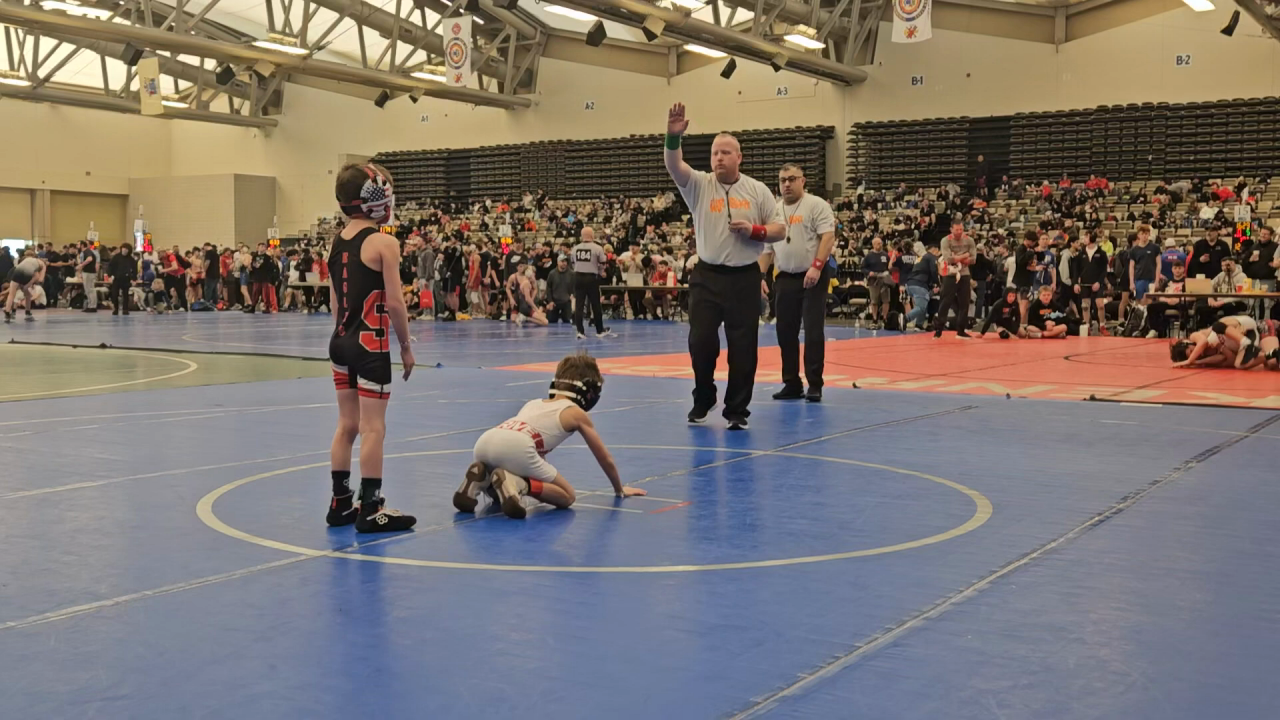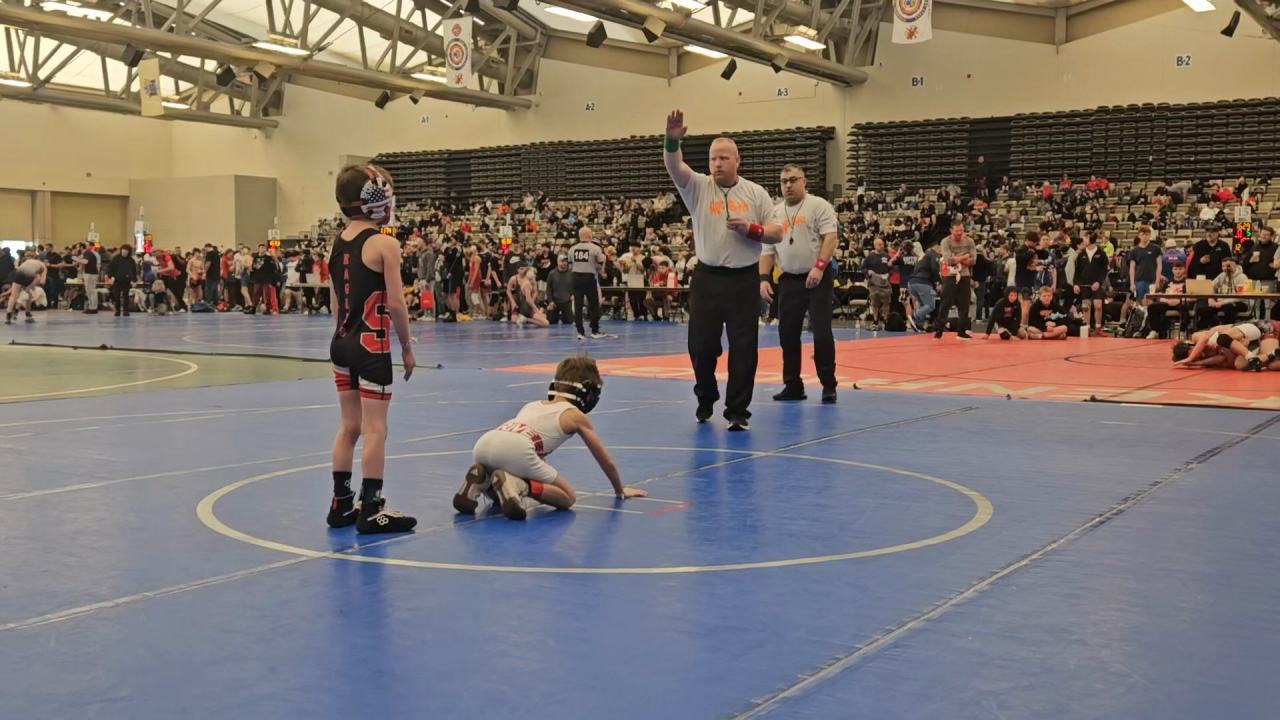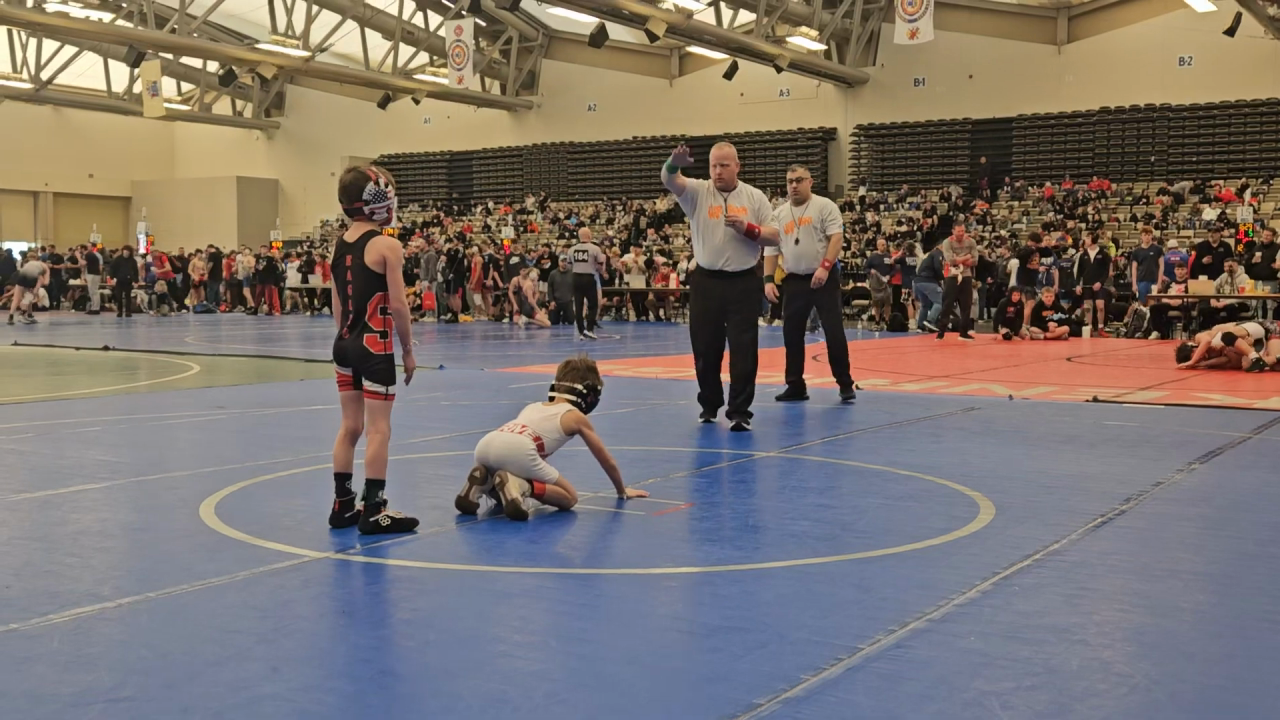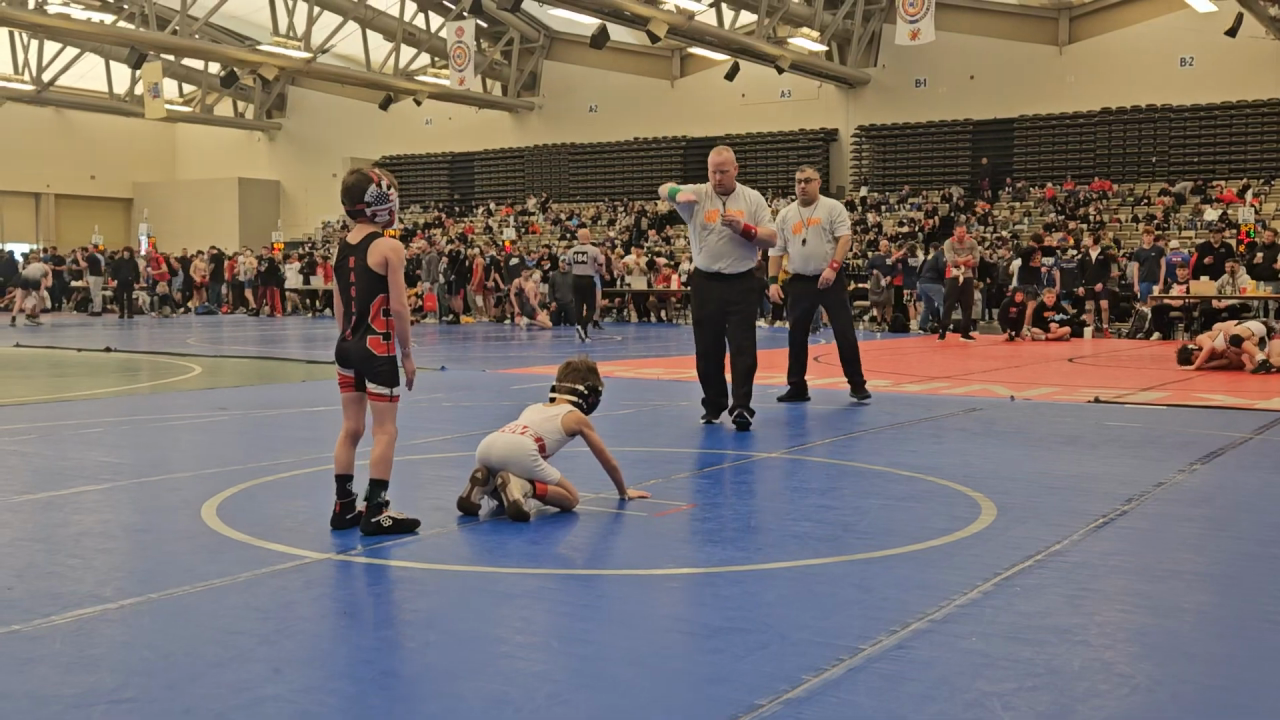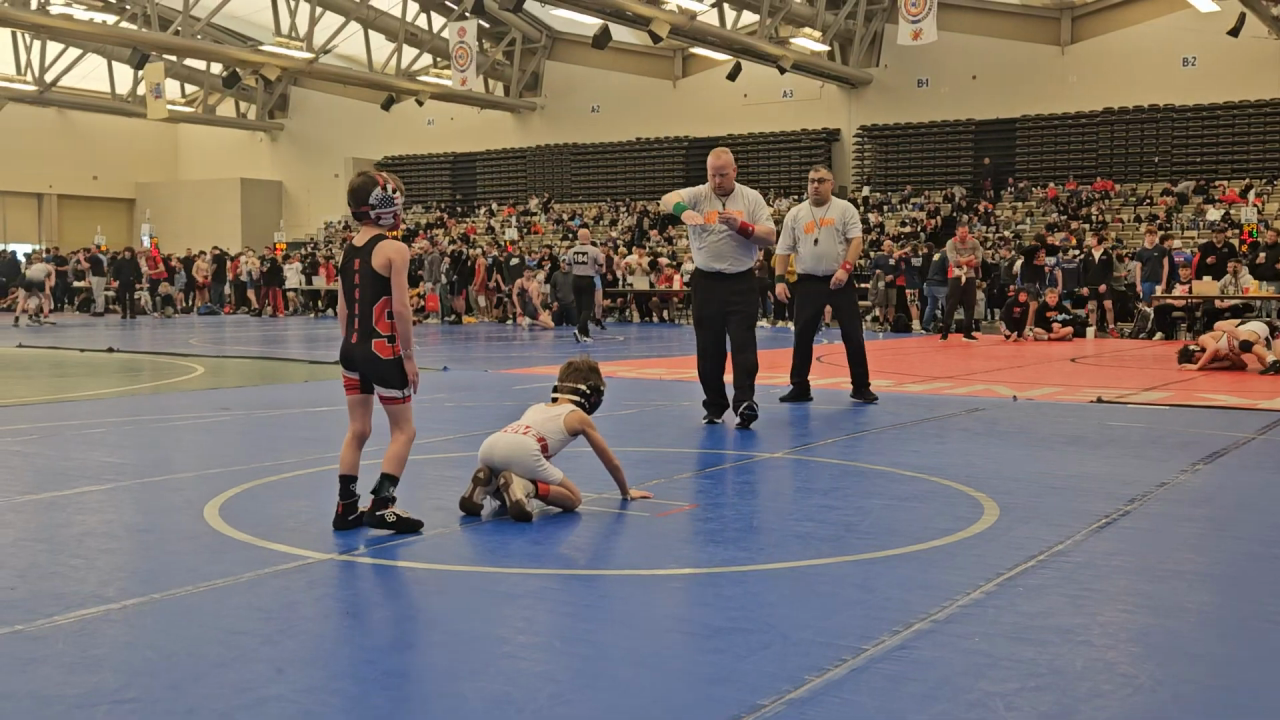
dt=0.1s
person 1, frame 1
left shoulder: (337, 243)
right shoulder: (383, 243)
left elbow: (336, 301)
right elbow: (394, 302)
right wrist: (406, 346)
left hip: (340, 342)
right hip: (369, 343)
left knee: (347, 425)
right knee: (372, 428)
left ankle: (341, 504)
right ankle: (371, 509)
person 1, frame 2
left shoulder: (337, 245)
right shoulder: (384, 245)
left elbow: (336, 303)
right elbow: (395, 303)
right wrist: (407, 347)
left hip: (341, 343)
right hip: (371, 344)
left knee: (350, 427)
right knee: (374, 429)
left ankle: (341, 505)
right ankle: (372, 510)
person 1, frame 3
left shoulder: (340, 245)
right shoulder: (387, 245)
left elbow: (337, 305)
right elbow: (397, 304)
right wrist: (408, 349)
left hip: (344, 345)
right hip: (374, 346)
left knee: (351, 427)
right knee: (378, 430)
left ankle: (343, 506)
right ankle: (374, 510)
person 1, frame 4
left shoulder: (342, 247)
right shoulder: (389, 247)
left elbow: (339, 307)
right elbow: (398, 306)
right wrist: (407, 353)
left hip: (346, 346)
right hip: (376, 347)
left knee: (351, 429)
right knee: (385, 431)
left ankle: (344, 508)
right ankle: (376, 511)
person 1, frame 5
left shoulder: (348, 249)
right shoulder: (395, 249)
left elbow: (343, 308)
right elbow: (401, 308)
right wrist: (409, 356)
left hip: (351, 349)
right hip: (382, 350)
left knee: (358, 431)
right knee: (402, 431)
left ankle: (346, 507)
right ankle: (382, 503)
person 2, frame 1
left shoulder: (757, 190)
right shoulder: (698, 186)
left elbow: (780, 230)
right elbow: (674, 167)
left wrist: (753, 230)
right wrist: (673, 136)
left hip: (743, 279)
right hip: (706, 277)
left knee: (742, 347)
right knee: (701, 342)
left ankle: (737, 411)
right ankle: (703, 401)
person 2, frame 2
left shoulder: (756, 193)
right shoulder: (697, 187)
left elbow: (776, 233)
right elbow: (674, 167)
left wrist: (751, 229)
right wrist: (672, 140)
left hip: (743, 281)
right hip: (706, 278)
left knee: (743, 349)
right knee: (701, 344)
left ankle: (737, 411)
right ankle: (706, 398)
person 2, frame 3
left shoulder: (755, 197)
right shoulder: (699, 192)
left elbow: (774, 236)
right elbow: (669, 180)
left wrist: (747, 227)
right wrist: (675, 162)
left hip: (743, 283)
right hip: (706, 282)
left knee: (743, 349)
right knee: (705, 348)
left ankle: (739, 411)
right ankle: (710, 403)
person 2, frame 4
left shoulder: (752, 198)
right shoulder: (696, 196)
left elbow: (771, 238)
right elbow: (664, 191)
left wrist: (743, 228)
right wrist: (677, 193)
left hip: (741, 285)
right hip: (705, 284)
left knee: (743, 348)
right knee: (707, 350)
left ankle: (741, 407)
right ankle: (714, 405)
person 2, frame 5
left shoulder: (751, 198)
right shoulder: (697, 196)
left elbow: (770, 237)
right elbow: (667, 201)
left wrist: (740, 225)
right wrist: (683, 210)
left hip: (741, 283)
right hip: (706, 283)
left knee: (743, 345)
right knee: (708, 348)
left ankle: (744, 404)
right ankle: (715, 406)
person 3, frame 1
left shoulder: (817, 205)
left elbow: (828, 236)
right elbow: (766, 248)
left wrist: (816, 267)
left hip: (814, 277)
right hip: (786, 278)
left knee: (814, 330)
right knee: (785, 332)
left ankle: (815, 383)
right ankle: (792, 384)
person 3, frame 2
left shoulder: (819, 206)
right shoulder: (774, 213)
left elbow: (831, 237)
right elbow: (768, 250)
left wrist: (819, 267)
right wrist: (764, 279)
left hip: (817, 277)
right hip: (789, 279)
left knee: (822, 330)
right knee: (787, 333)
left ankle: (828, 384)
right ankle: (793, 385)
person 3, frame 3
left shoulder: (825, 206)
right shoulder: (779, 214)
left elbow: (836, 237)
right elbow: (772, 250)
left wrist: (825, 266)
right wrist: (768, 280)
left hip: (824, 277)
right hip: (794, 280)
left knee: (834, 331)
right knee: (792, 334)
left ankle: (845, 383)
right ankle: (795, 386)
person 3, frame 4
left shoulder: (833, 208)
right shoulder: (785, 215)
left elbow: (845, 238)
right elbow: (776, 251)
left wrist: (832, 267)
right wrist: (773, 281)
left hip: (831, 279)
right hip: (799, 281)
left knee: (844, 332)
right knee: (796, 335)
left ankle: (857, 384)
right ankle: (797, 387)
person 3, frame 5
left shoulder: (845, 209)
right shoulder: (796, 214)
left elbow: (855, 241)
right elbow: (784, 250)
left wrist: (845, 269)
right wrist: (780, 280)
left hip: (841, 281)
right hip: (808, 282)
left knee: (852, 334)
right knee: (802, 336)
left ankle: (861, 387)
right ankle: (800, 387)
person 4, frame 1
left shoulder: (533, 404)
right shoulder: (576, 413)
right elbow: (605, 459)
right wrist: (620, 490)
left hip: (484, 442)
right hip: (516, 448)
left knee: (499, 492)
right knee: (567, 496)
left ankle: (482, 479)
right ankle: (518, 484)
person 4, frame 2
left shoulder: (532, 406)
right shoulder: (576, 415)
right elbow: (606, 460)
right wrist: (620, 491)
left hip: (484, 444)
right hip: (515, 450)
left knee: (499, 492)
right knee: (567, 498)
left ankle: (482, 480)
right ankle: (518, 486)
person 4, frame 3
left shoulder: (533, 407)
right shoulder: (576, 416)
right elbow: (607, 460)
right wrist: (622, 491)
left hip: (484, 446)
right hip: (516, 452)
left knee: (502, 494)
right knee: (569, 498)
left ankle: (483, 482)
right ankle: (521, 487)
person 4, frame 4
left shoulder: (534, 408)
right shoulder: (577, 417)
right elbow: (608, 461)
right wrist: (624, 492)
left hip: (486, 446)
right hip: (519, 452)
left knee: (503, 493)
right knee: (571, 499)
left ankle: (486, 483)
right ankle: (522, 488)
person 4, frame 5
left shoulder: (536, 408)
right shoulder: (579, 417)
right elbow: (611, 461)
right wrist: (626, 492)
left hip: (488, 446)
right hip: (522, 452)
left knee: (505, 495)
right knee: (573, 499)
left ankle: (487, 482)
right ankle: (525, 488)
